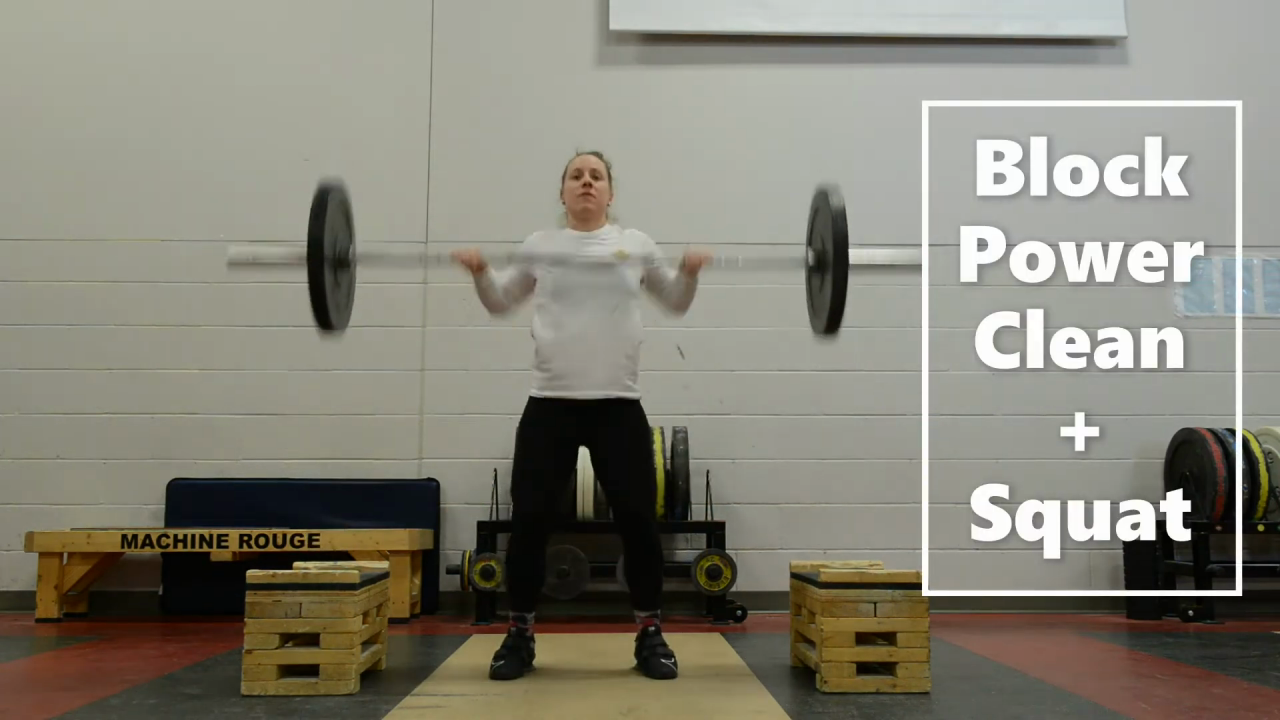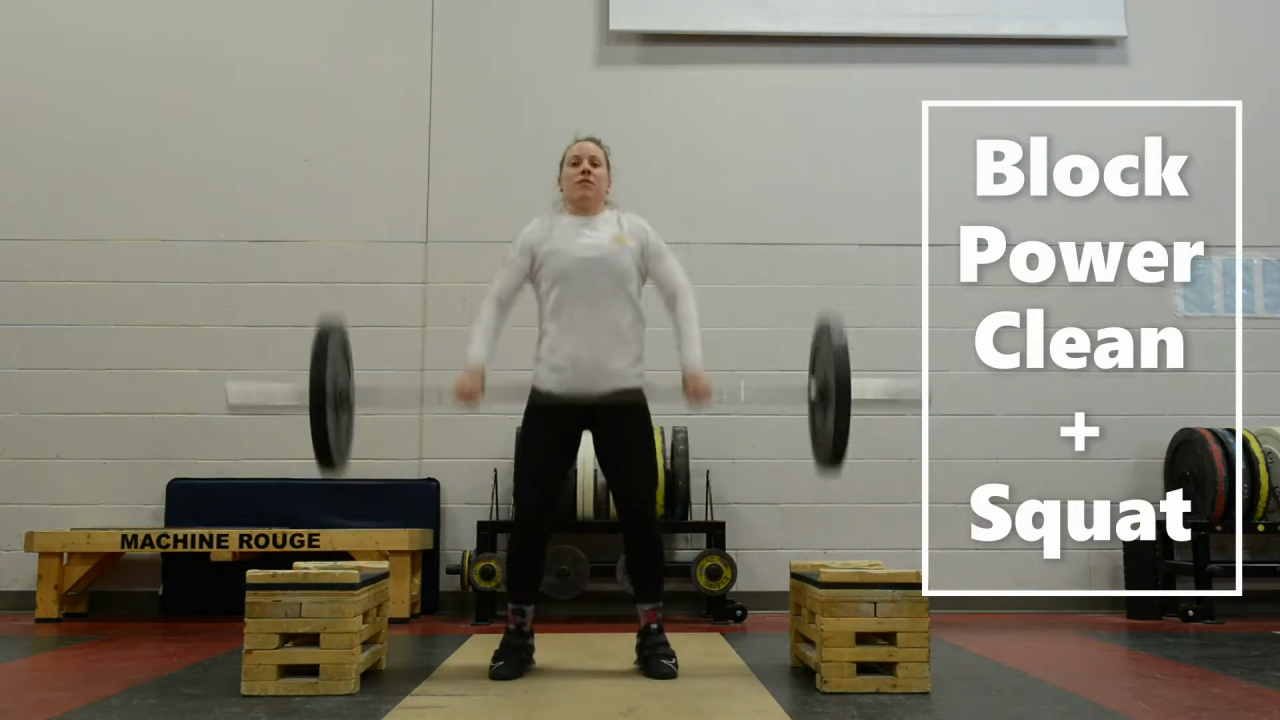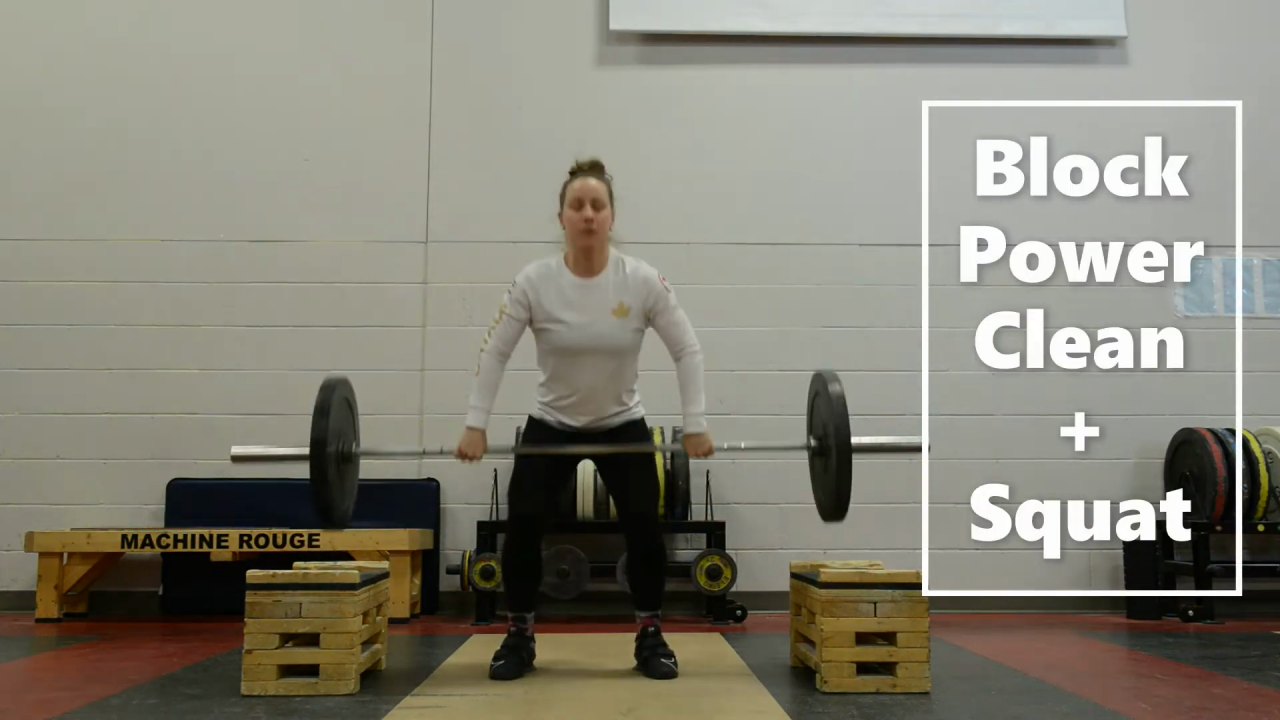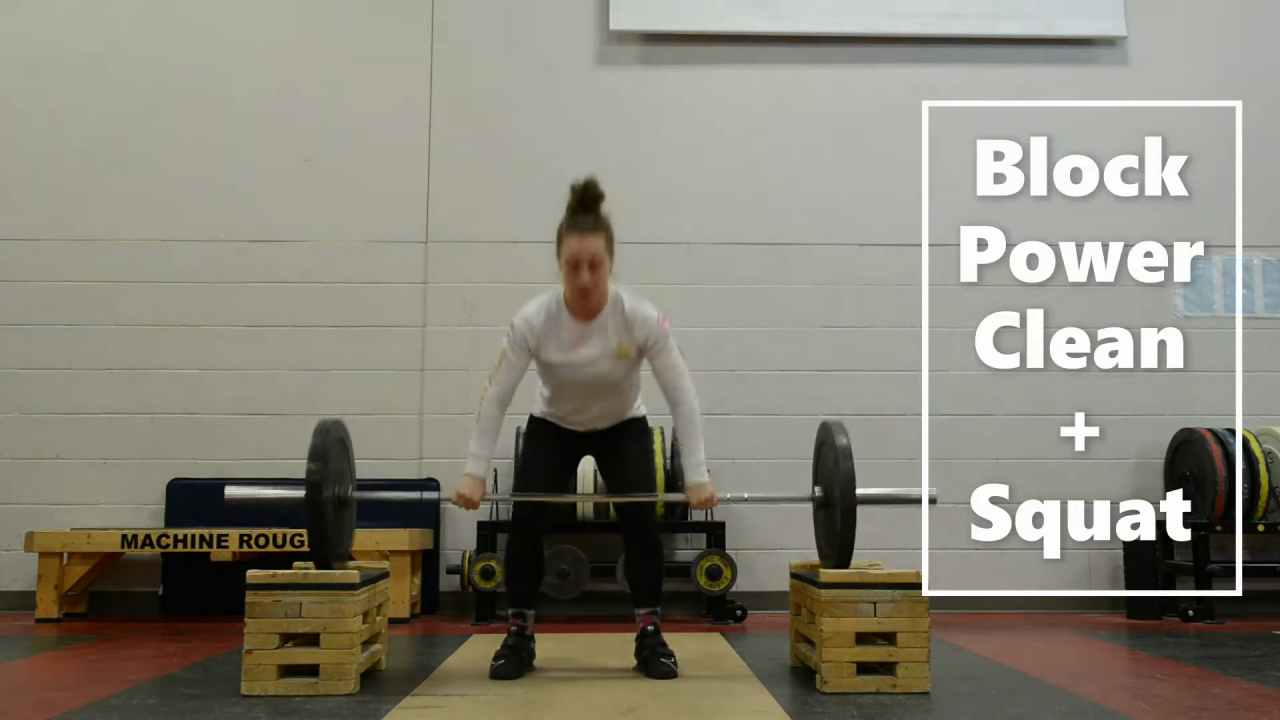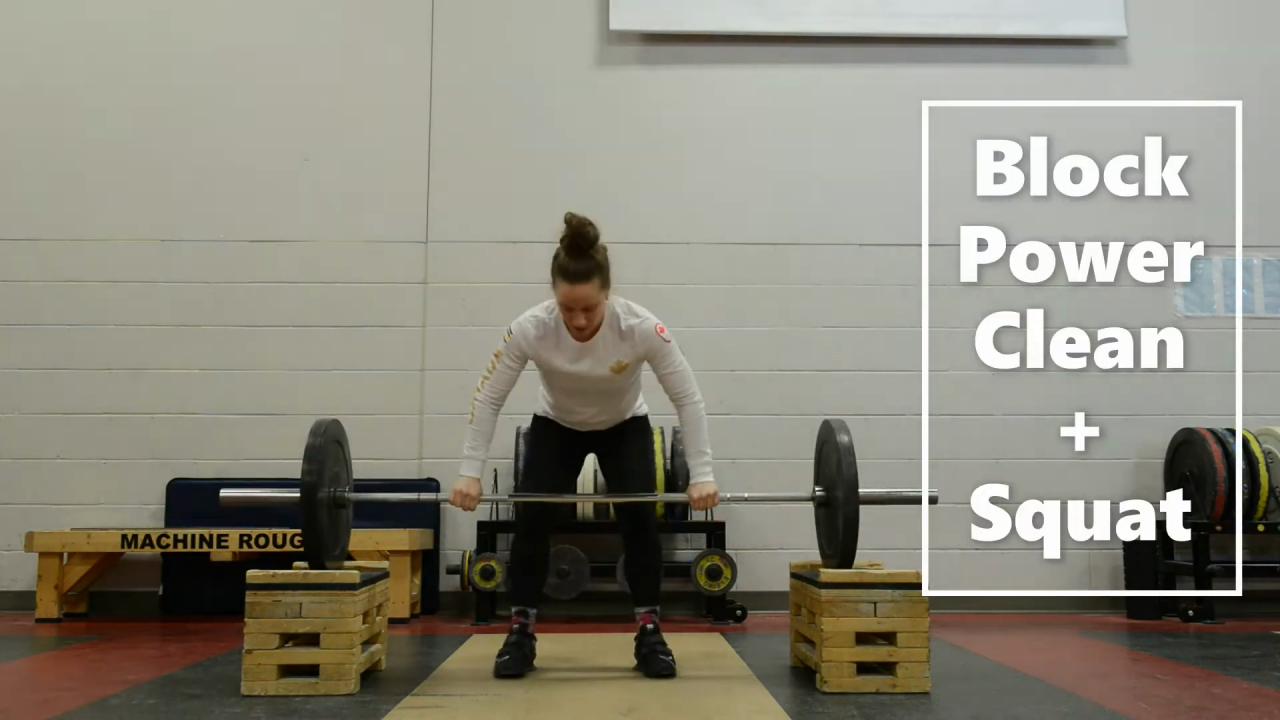
dt=0.2s
person 1, frame 1
left shoulder: (637, 244)
right shoulder: (539, 245)
left elbow: (675, 300)
right elbow: (498, 300)
left wrist: (690, 271)
right wrist: (478, 269)
left hip: (618, 406)
right hip: (550, 405)
left knee: (639, 524)
right knee: (529, 524)
left ankle: (650, 636)
right ankle: (519, 636)
person 1, frame 2
left shoulder: (634, 230)
right shoulder: (540, 232)
left elbow: (678, 294)
right elbow: (496, 302)
left wrist: (692, 364)
right wrist: (475, 364)
left hip: (622, 396)
right hip: (552, 396)
left knee: (639, 515)
right knee: (530, 516)
left ankle: (651, 633)
right ankle: (518, 635)
person 1, frame 3
left shoulder: (641, 279)
right shoulder: (534, 280)
left elbow: (687, 350)
right elbow: (494, 353)
left wrist: (695, 423)
right wrist: (475, 423)
left hip: (622, 423)
right hip: (551, 423)
left knee: (644, 524)
right knee: (523, 522)
left ankle: (650, 636)
right ankle: (519, 637)
person 1, frame 4
left shoulder: (641, 317)
right shoulder: (533, 319)
left elbow: (681, 395)
right elbow: (496, 396)
left wrist: (697, 473)
right wrist: (474, 471)
left hip: (624, 427)
right hip: (553, 427)
left knee: (641, 520)
right knee: (527, 520)
left ankle: (650, 635)
right ankle: (519, 636)
person 1, frame 5
left shoulder: (641, 327)
right shoulder: (530, 328)
left elbow: (688, 398)
right elbow: (488, 398)
left wrist: (701, 473)
right wrist: (470, 472)
left hip: (625, 427)
right hip: (555, 426)
left knee: (639, 517)
right knee: (533, 517)
left ankle: (649, 634)
right ankle: (521, 634)
